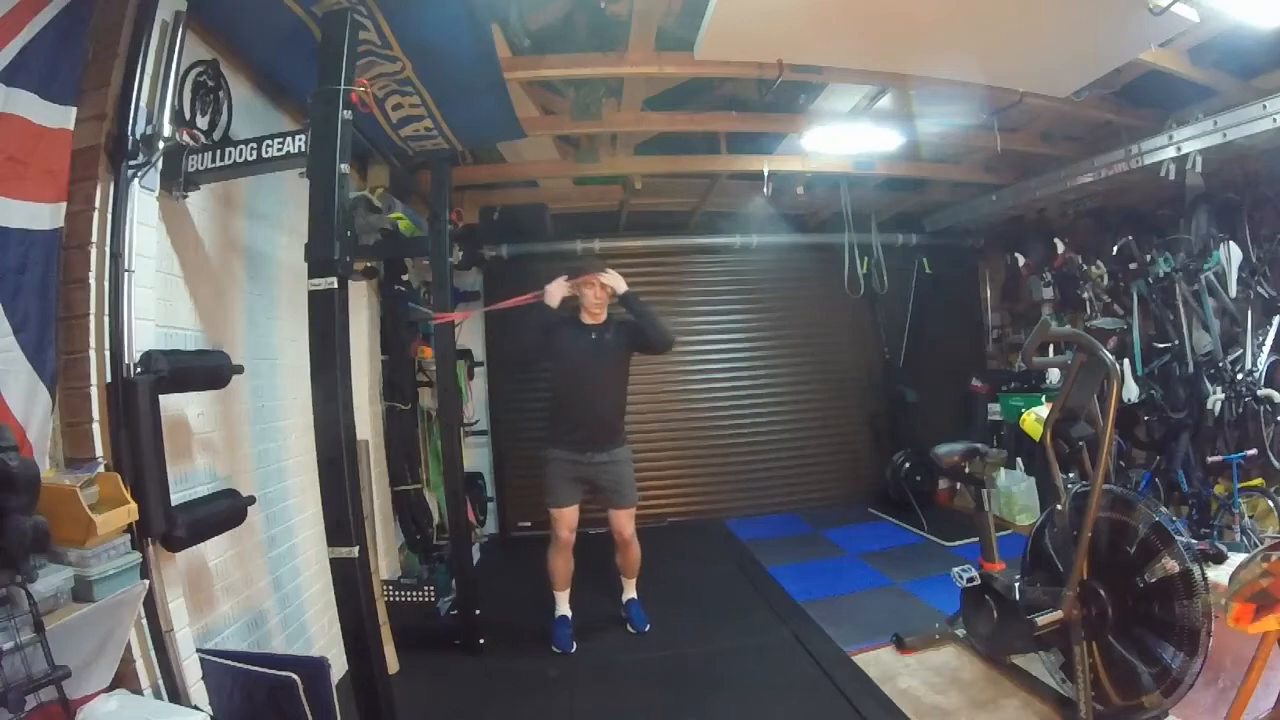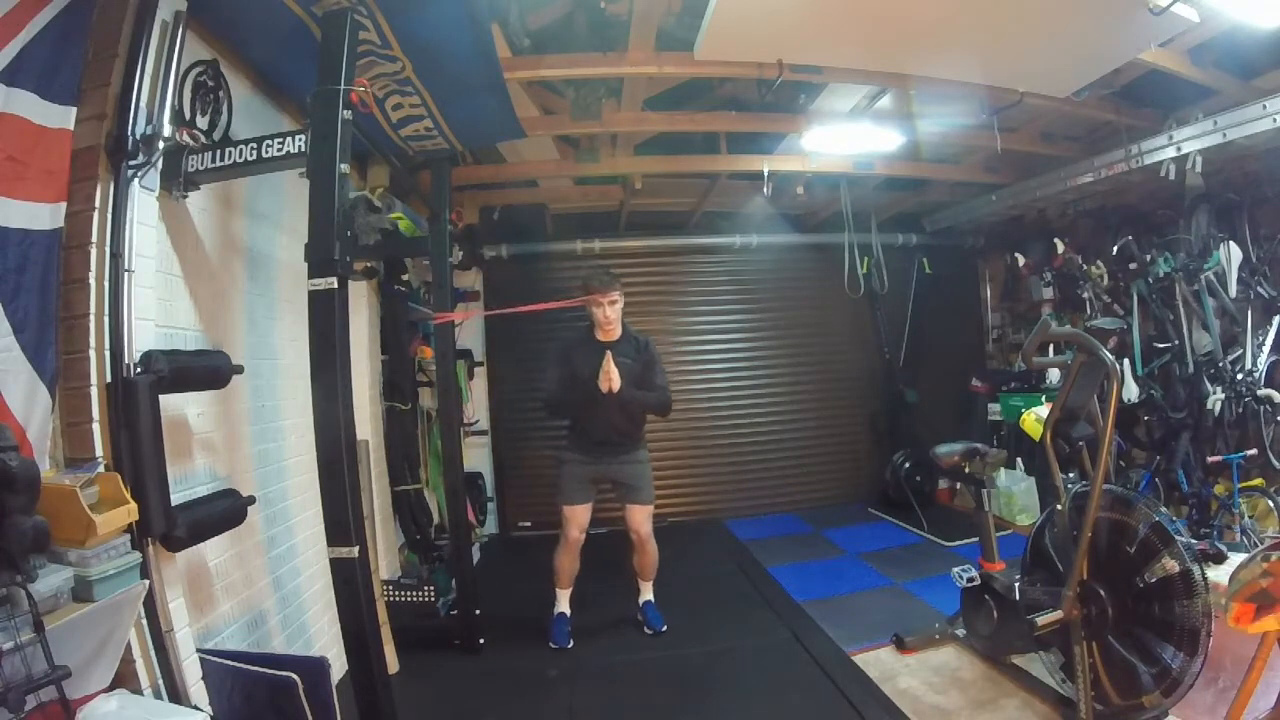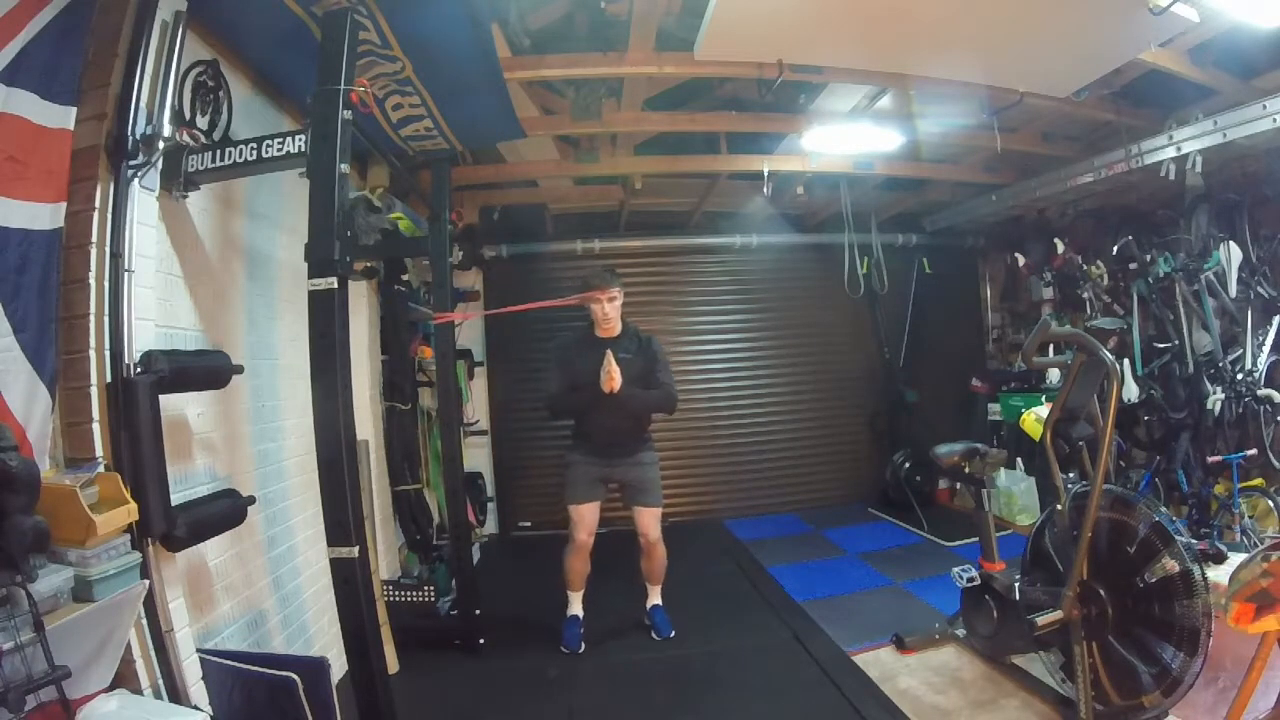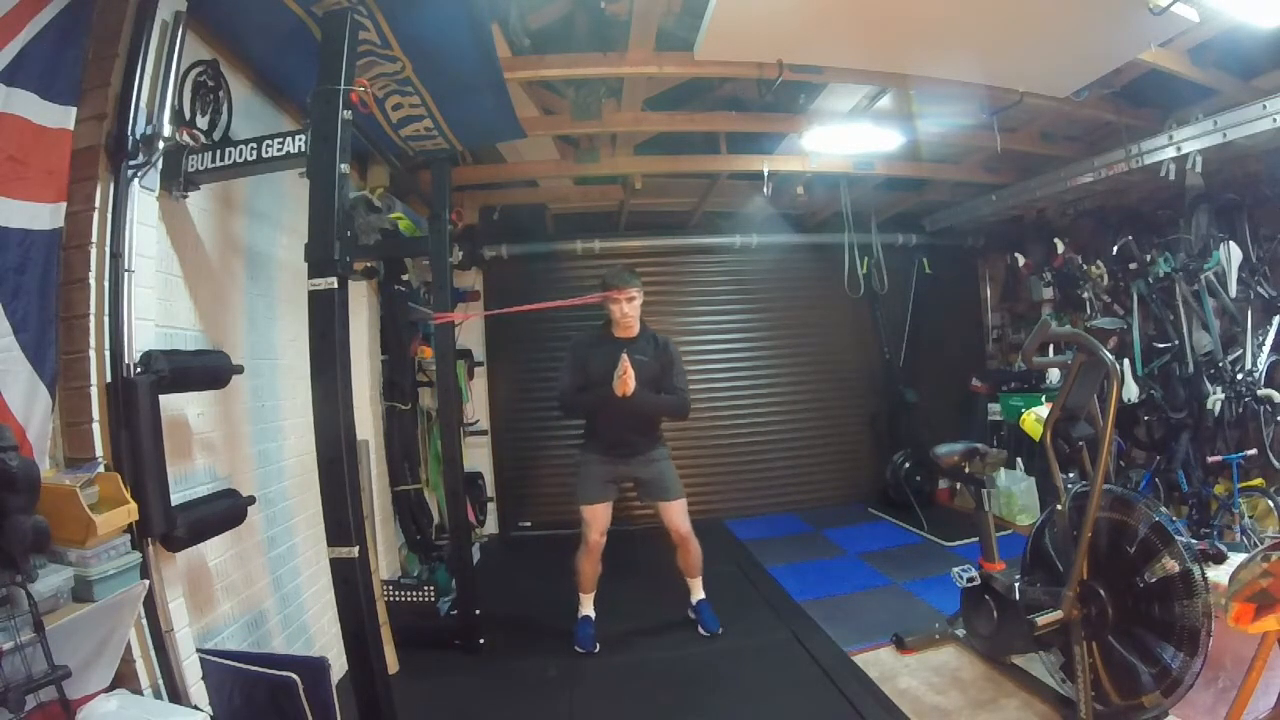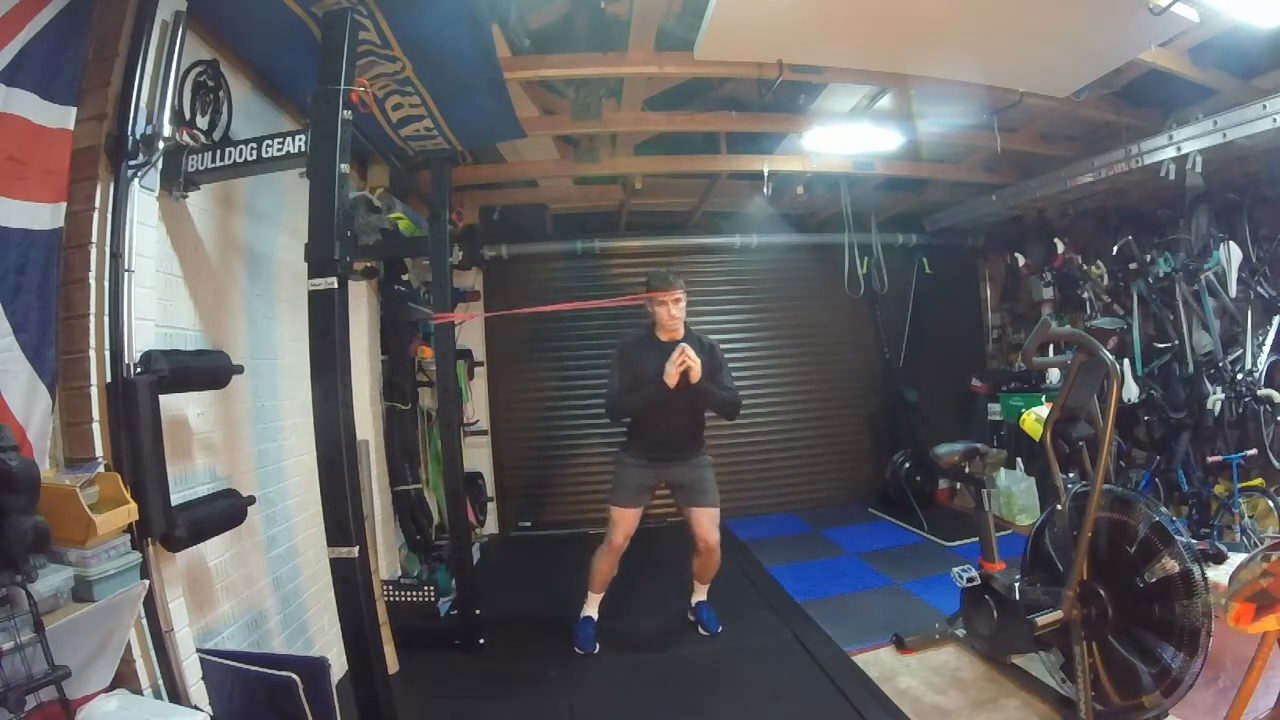
dt=1s
person 1, frame 1
left shoulder: (623, 330)
right shoulder: (559, 330)
left elbow: (663, 342)
left wrist: (627, 295)
right wrist: (547, 306)
left hip: (611, 452)
right hip: (564, 453)
left knee: (625, 534)
right knee: (563, 536)
left ankle: (630, 598)
right ankle: (562, 613)
person 1, frame 2
left shoulder: (641, 348)
right shoulder: (572, 348)
left elbow: (663, 404)
right elbow: (554, 404)
left wrist: (622, 389)
right wrist: (595, 388)
left hip: (629, 454)
right hip: (581, 456)
left knee: (642, 534)
right knee: (572, 536)
left ankle: (646, 600)
right ankle: (561, 610)
person 1, frame 3
left shoulder: (645, 344)
right shoulder: (570, 347)
left elbow: (668, 400)
right elbow: (556, 405)
left wrist: (623, 389)
right wrist: (597, 389)
left hip: (637, 454)
right hip: (587, 456)
left knee: (651, 537)
right knee: (581, 539)
left ankle: (654, 604)
right ankle: (574, 613)
person 1, frame 4
left shoulder: (661, 347)
right shoulder: (585, 346)
left elbow: (681, 406)
right elbow: (567, 403)
left wrist: (635, 393)
right wrist: (610, 392)
left hip: (650, 453)
right hip: (599, 456)
left knee: (682, 532)
right knee: (593, 540)
left ankle: (698, 601)
right ankle: (586, 613)
person 1, frame 5
left shoulder: (706, 349)
right shoulder: (631, 349)
left elbow: (732, 407)
right elbow: (615, 409)
left wrist: (699, 381)
right wrist: (663, 384)
left hip: (691, 459)
right hip: (639, 460)
left knee: (709, 542)
right knee: (616, 541)
left ankle: (699, 602)
right ankle: (589, 613)
